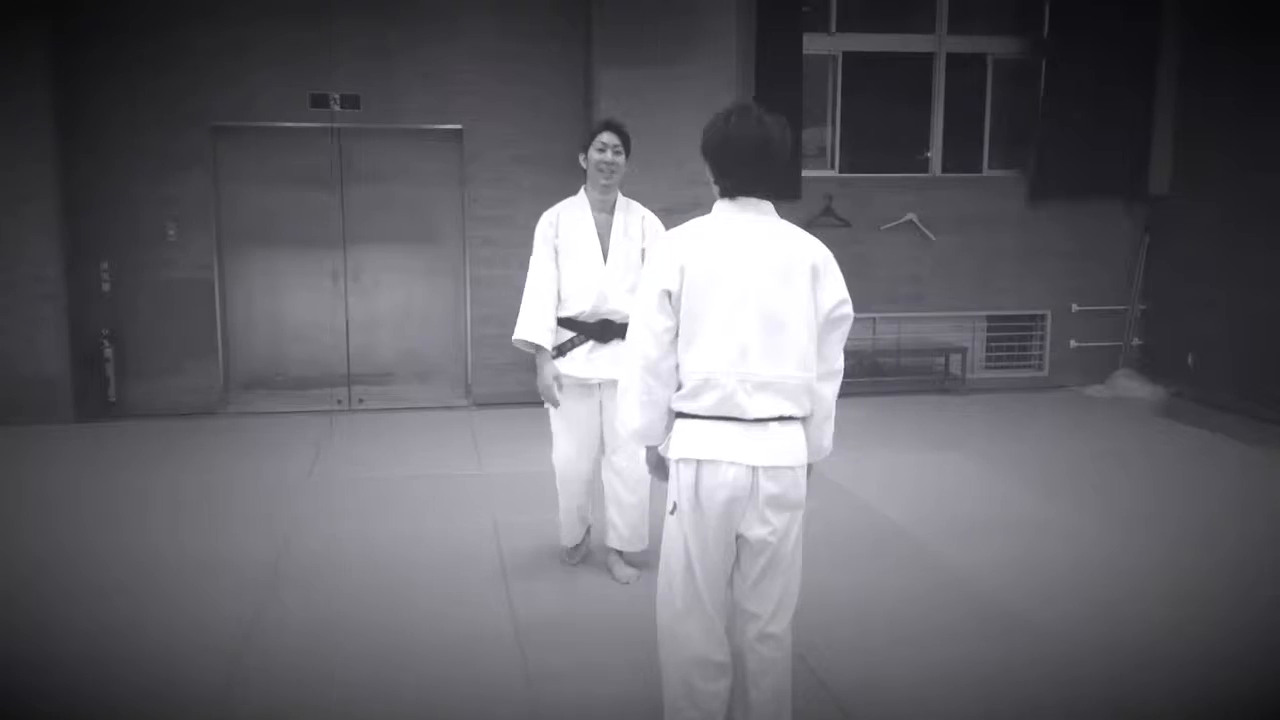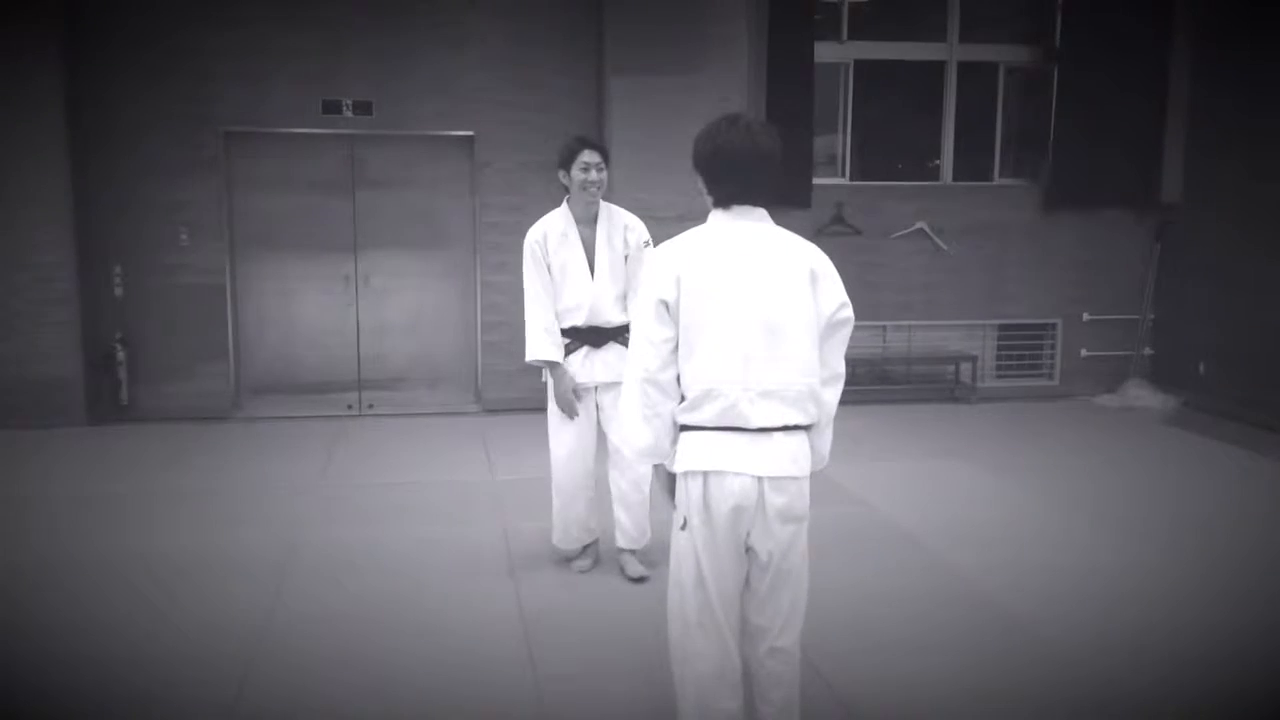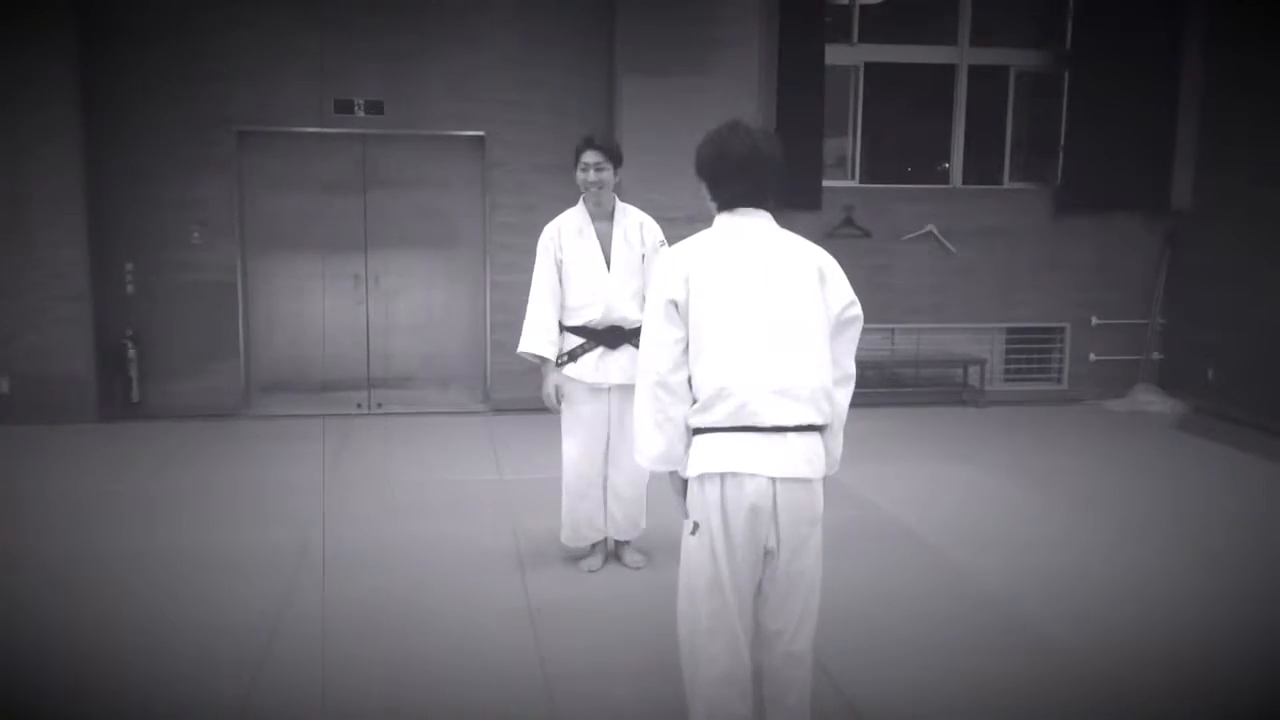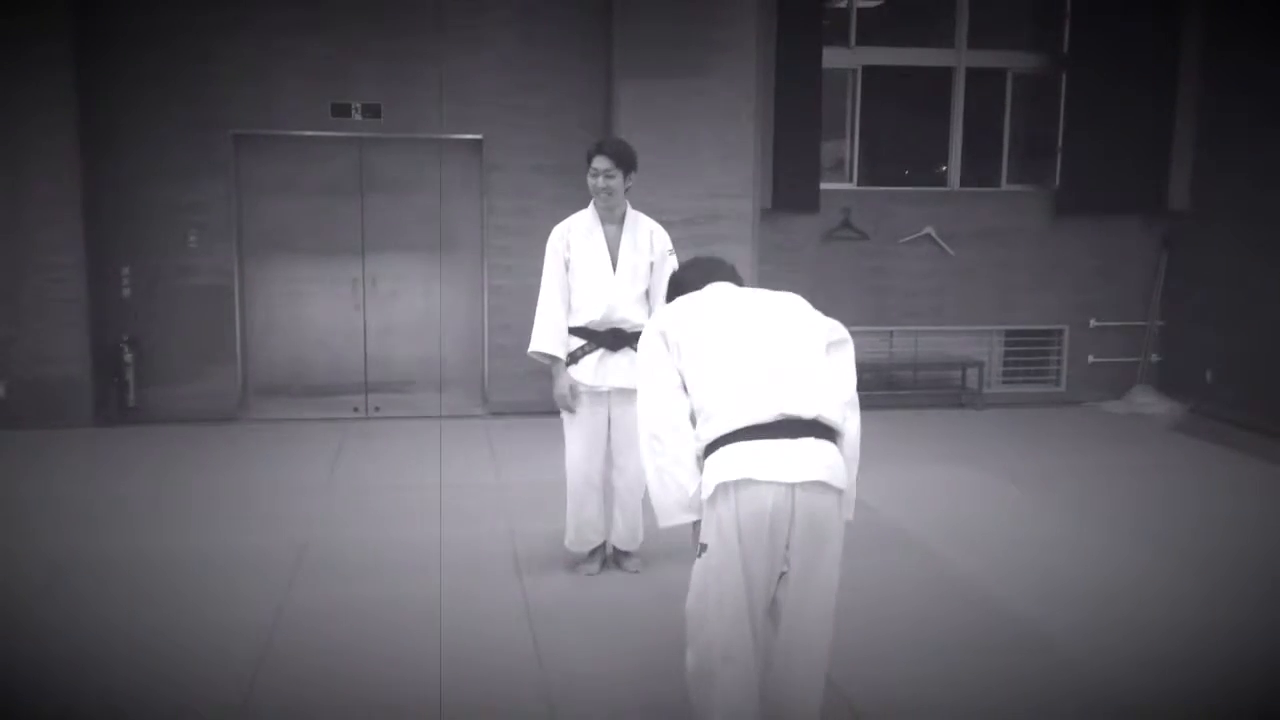
dt=0.5s
person 1, frame 1
left shoulder: (680, 247)
right shoulder: (811, 253)
left elbow: (651, 355)
right elbow: (826, 364)
left wrist: (652, 434)
right wrist: (811, 448)
left hip: (703, 450)
right hip: (780, 452)
left knee: (693, 614)
right knee: (768, 614)
person 1, frame 2
left shoulder: (674, 258)
right shoulder: (809, 260)
left elbow: (653, 370)
right elbow: (829, 370)
left wrist: (666, 454)
left hip: (710, 460)
right hip: (785, 461)
left knee: (705, 625)
right knee: (778, 623)
person 1, frame 3
left shoulder: (683, 262)
right shoulder: (816, 262)
left elbow: (663, 375)
right elbow: (840, 371)
left wrist: (676, 462)
left hip: (724, 462)
right hip: (800, 462)
left knee: (715, 628)
right knee: (790, 627)
person 1, frame 4
left shoulder: (669, 319)
right shoulder: (797, 308)
left elbow: (664, 428)
right elbow: (845, 407)
left wrist: (691, 513)
right wrist: (841, 501)
left hip: (741, 473)
right hip: (820, 469)
left knee: (722, 639)
right knee: (803, 638)
person 2, frame 1
left shoulder: (646, 223)
right shoulder: (555, 220)
right elbow: (541, 290)
right wrist: (542, 359)
left hip: (627, 352)
right hip: (572, 351)
left knee: (628, 458)
right knee: (573, 460)
left ankle: (619, 548)
right ankle: (577, 534)
person 2, frame 2
left shoulder: (629, 228)
right shoulder: (542, 234)
right elbow: (540, 308)
right wrist: (558, 372)
left hip: (621, 355)
right hip: (569, 359)
left knee: (631, 456)
right knee: (569, 462)
left ankle: (629, 548)
right ankle: (584, 542)
person 2, frame 3
left shoulder: (644, 228)
right shoulder: (558, 232)
right elbow: (545, 300)
right wrist: (547, 369)
left hip: (632, 356)
right hip: (581, 358)
left knee: (631, 458)
right knee: (582, 460)
left ankle: (624, 537)
right ankle: (593, 540)
person 2, frame 4
left shoulder: (654, 236)
right shoulder: (566, 233)
left elbow: (666, 305)
right elbow: (554, 303)
right wrist: (558, 369)
left hip: (634, 362)
right hip: (582, 361)
left knee: (632, 464)
right knee: (584, 464)
left ankle: (624, 544)
right ankle: (591, 545)
